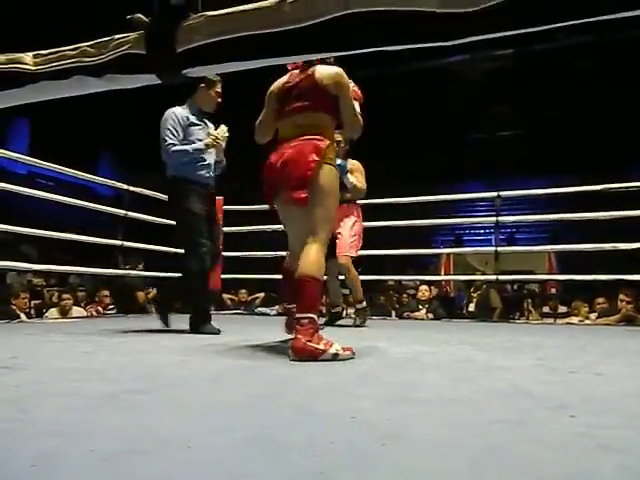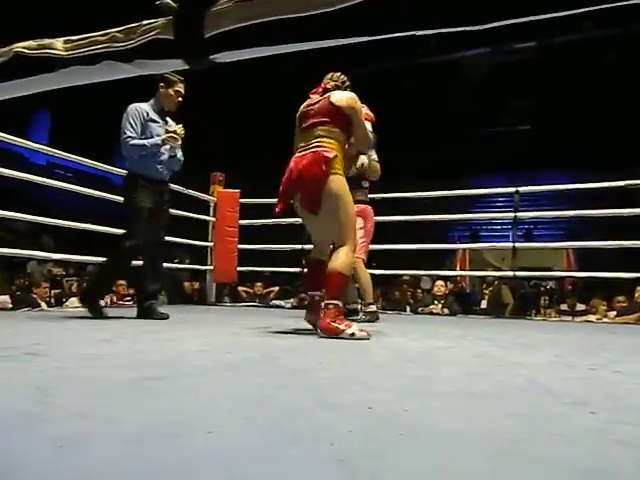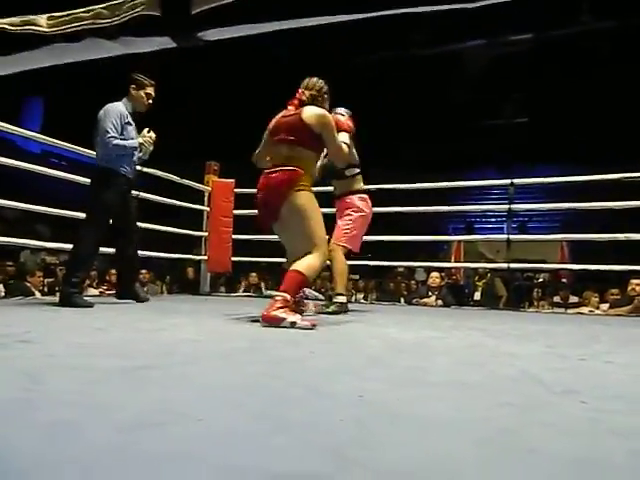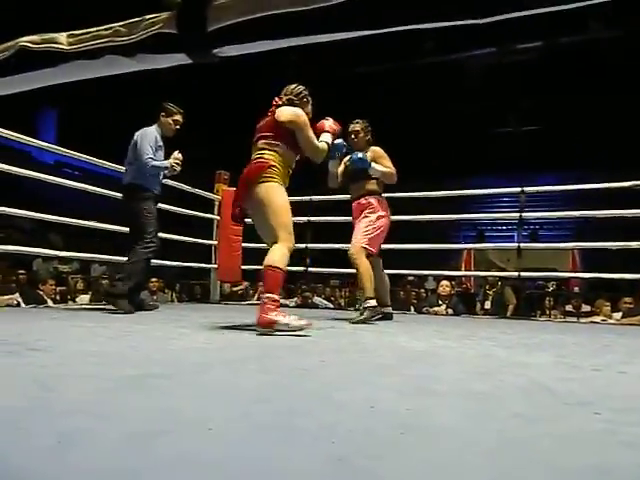
dt=0.5s
person 1, frame 1
left shoulder: (280, 85)
right shoulder: (333, 75)
left elbow: (260, 135)
right elbow: (353, 130)
right wrist: (354, 101)
left hip: (281, 166)
right hip: (314, 160)
left knee: (298, 246)
right knee: (316, 243)
left ankle: (297, 317)
right ankle: (306, 333)
person 1, frame 2
left shoulder: (306, 105)
right shoulder: (347, 98)
right elbow: (365, 144)
right wrist: (365, 122)
left hip: (298, 171)
right hip: (323, 169)
left knee: (322, 242)
right knee: (347, 243)
left ankle: (314, 306)
right ankle: (331, 317)
person 1, frame 3
left shoulder: (279, 118)
right shoulder: (319, 115)
left elbow: (259, 158)
right elbow: (340, 159)
right wrist: (343, 131)
left hip: (269, 187)
right hip: (292, 186)
left knee: (296, 252)
right knee: (318, 252)
left ankle: (289, 302)
right ankle: (278, 307)
person 1, frame 4
left shoulder: (271, 118)
right shoulder: (295, 113)
right elbow: (317, 155)
right wrist: (328, 133)
left hip: (254, 182)
right hip: (267, 178)
left knee: (277, 244)
right knee: (284, 242)
left ankle: (270, 307)
right ankle: (270, 309)
person 2, frame 1
left shoulder: (210, 126)
right shoulder: (176, 115)
left elbow: (217, 168)
right elbow: (170, 153)
left wrist: (218, 150)
right wrist: (204, 145)
left hip: (205, 192)
right hip: (186, 190)
left knee: (211, 252)
right knee: (200, 251)
left ankle: (168, 297)
right ankle: (201, 318)
person 2, frame 2
left shoulder: (171, 124)
right shoulder: (138, 111)
left elbow: (176, 166)
right elbow: (128, 146)
left wrist: (175, 148)
right wrist: (160, 141)
left hip: (161, 188)
right hip: (139, 184)
left knee: (155, 245)
right knee: (134, 241)
left ankle: (147, 303)
right ankle: (93, 294)
person 2, frame 3
left shoulder: (129, 119)
right shoulder: (114, 110)
right elbow: (109, 144)
left wrist: (144, 150)
right wrist: (138, 143)
left hip: (123, 184)
right hip: (109, 181)
left knee: (128, 235)
right knee: (92, 233)
left ankle: (127, 287)
right ankle: (70, 291)
person 2, frame 4
left shoulder: (156, 138)
right shoulder: (148, 134)
right elbow: (146, 165)
left wrist: (169, 170)
right wrist: (168, 163)
left hip: (145, 196)
right hip: (140, 195)
left knee: (142, 243)
right knee: (148, 243)
left ankle: (132, 296)
right ankle: (119, 290)
person 3, frame 1
left shoulder: (353, 165)
left elbow: (361, 192)
left wrist: (345, 175)
left hip: (348, 214)
left knee: (344, 261)
right knee: (330, 266)
left ankle: (360, 306)
right ankle: (335, 310)
person 3, frame 2
left shoulder: (363, 161)
left elbow: (375, 175)
left wrist: (369, 147)
left hip: (360, 212)
left knee: (355, 260)
left ankle: (370, 308)
right ankle: (351, 305)
person 3, frame 3
left shoulder: (346, 147)
right shoulder: (327, 153)
right elbow: (315, 174)
left hip: (356, 204)
right hip: (344, 205)
left knee: (336, 248)
right knee: (337, 250)
left ankle: (340, 300)
right ankle: (339, 297)
person 3, frame 4
left shoulder: (375, 152)
right shoulder: (348, 159)
left elbow: (392, 177)
right elbow: (333, 183)
left wrist: (369, 166)
right wrist: (333, 160)
left hip: (374, 208)
right hip: (359, 210)
left knee: (356, 252)
right knee: (374, 262)
left ankle: (370, 305)
right ankle: (384, 308)
